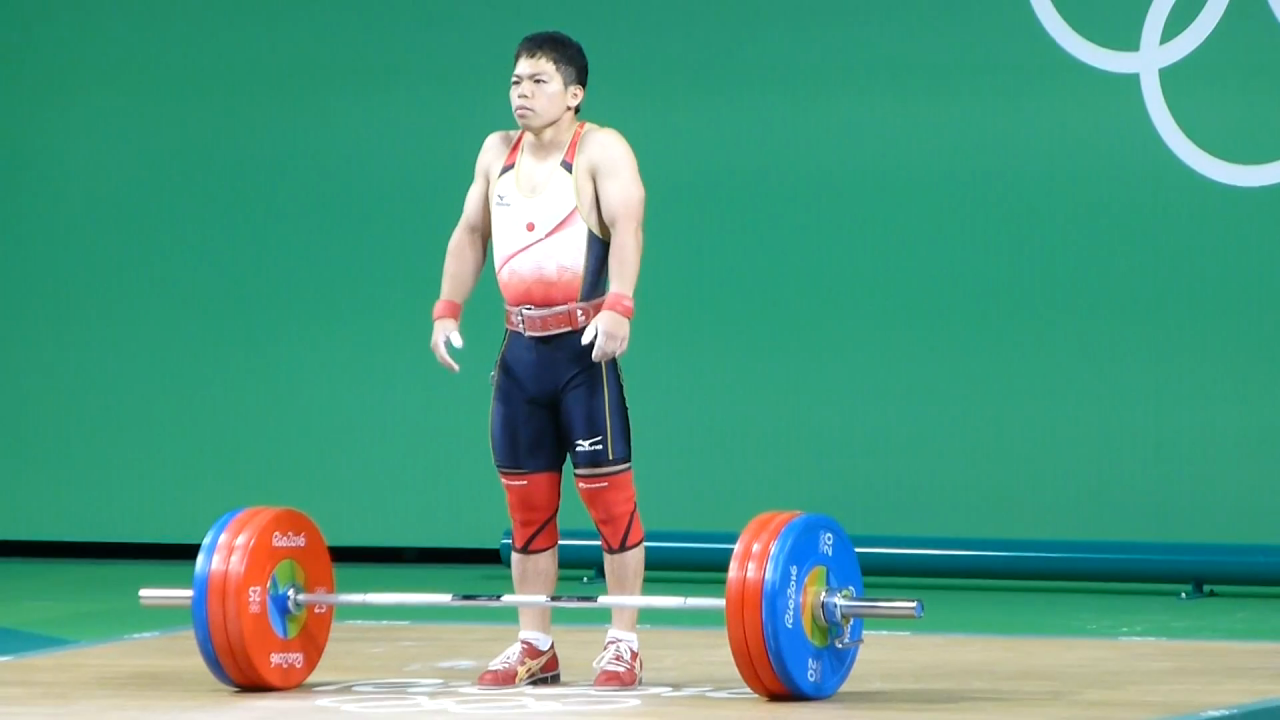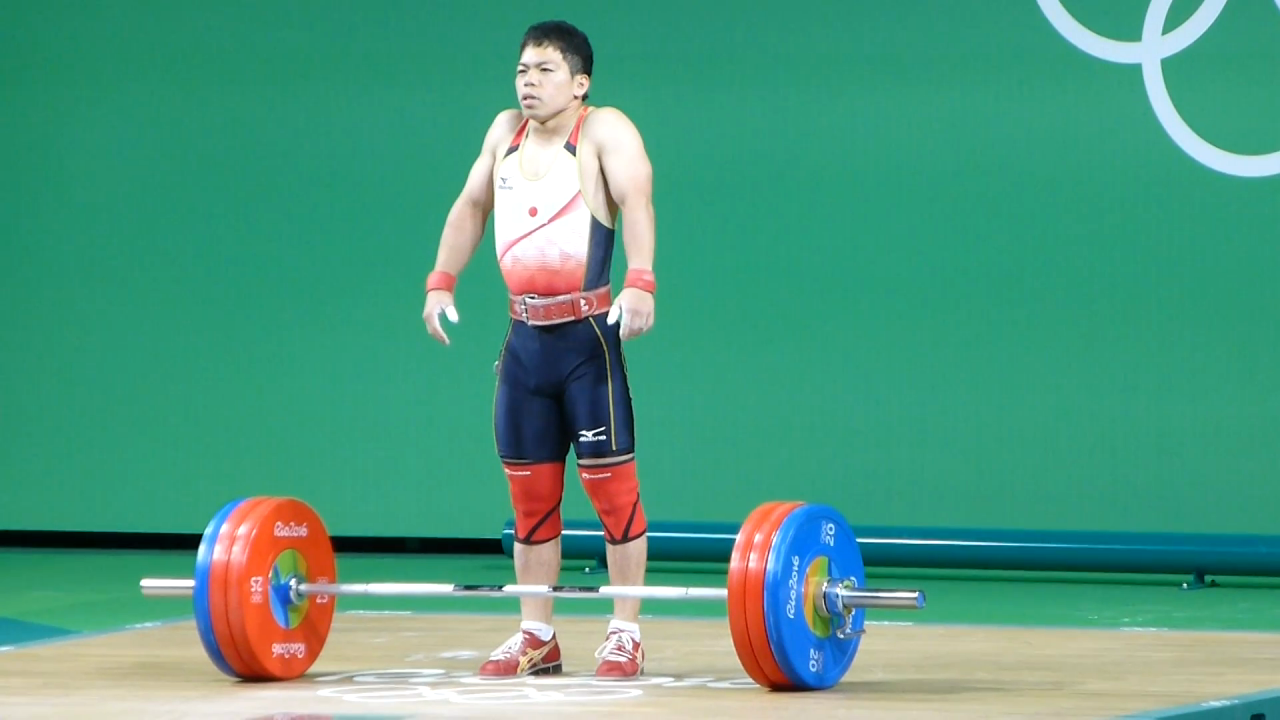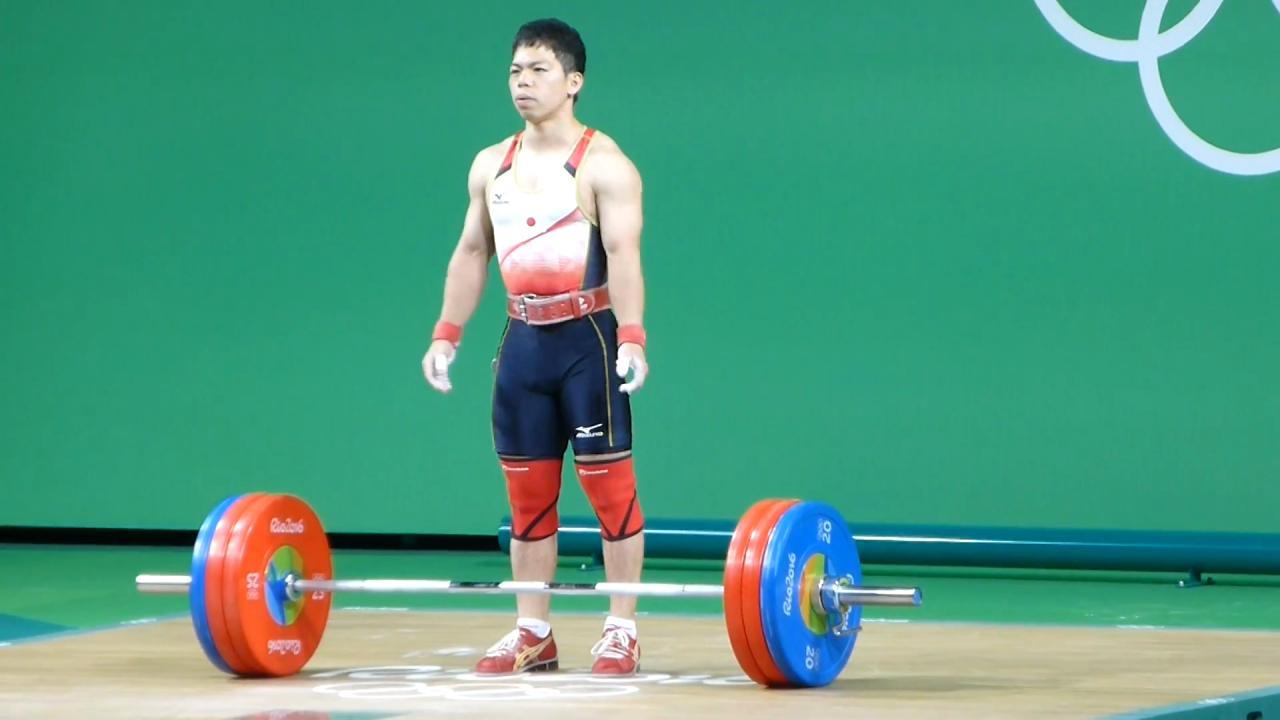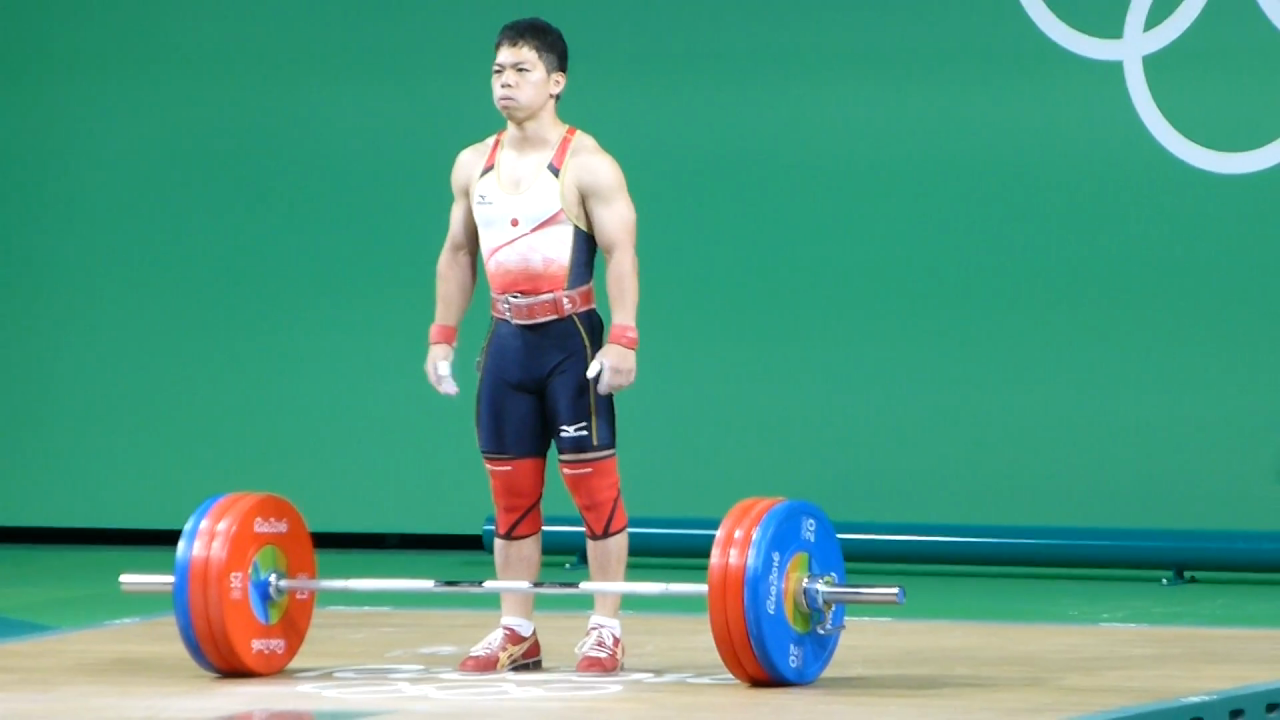
dt=0.4s
person 1, frame 1
left shoulder: (601, 148)
right shoulder: (497, 151)
left elbow: (627, 227)
right elbow: (469, 233)
left wrist: (618, 306)
right wrist: (447, 310)
left hip: (582, 351)
right hip: (518, 350)
left knee: (609, 496)
right knee: (526, 502)
left ankle: (623, 644)
right ankle: (534, 644)
person 1, frame 2
left shoulder: (605, 130)
right shoulder: (506, 131)
left elbow: (637, 202)
right elbow: (469, 206)
left wrist: (640, 282)
right wrist: (440, 282)
left hip: (587, 337)
right hip: (523, 339)
left knee: (611, 486)
right knee: (530, 494)
left ankle: (625, 634)
right ankle: (536, 635)
person 1, frame 3
left shoulder: (603, 163)
right shoulder: (491, 164)
left elbow: (622, 255)
right elbow: (472, 253)
left wrist: (631, 338)
right wrist: (445, 334)
left hip: (586, 338)
right hip: (522, 340)
left knee: (609, 483)
right knee: (528, 490)
left ankle: (622, 630)
right ankle: (533, 631)
person 1, frame 4
left shoulder: (586, 162)
right shoulder: (472, 164)
left elbow: (620, 254)
right elbow: (457, 253)
left wrist: (622, 338)
right wrist: (442, 335)
left hip: (570, 338)
right hip: (505, 340)
left knee: (592, 484)
right knee: (511, 491)
left ankle: (605, 630)
right ankle: (516, 631)
